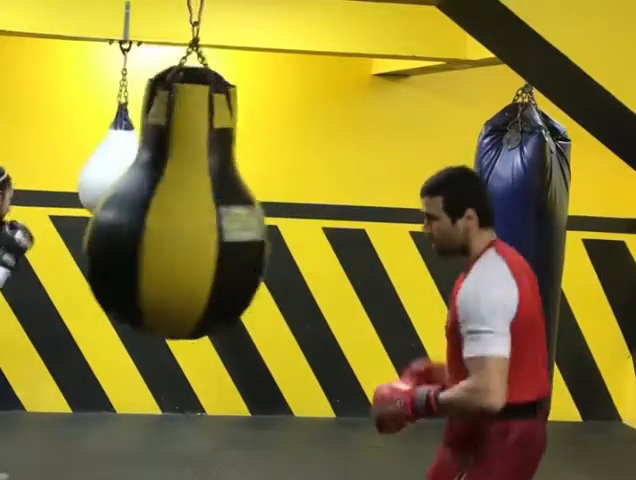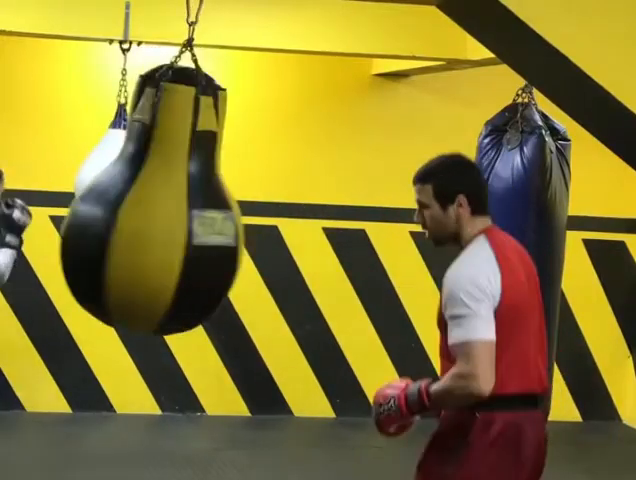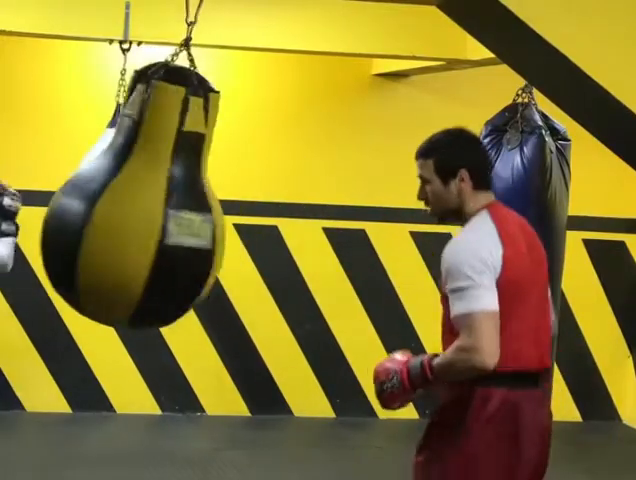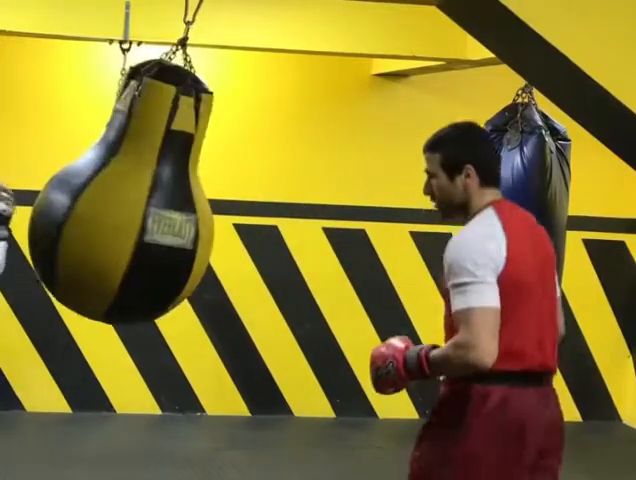
dt=0.1s
person 1, frame 1
left shoulder: (481, 286)
right shoulder: (505, 264)
left elbow: (488, 394)
left wrist: (418, 402)
right wrist: (445, 371)
left hip: (495, 436)
person 1, frame 2
left shoulder: (467, 272)
right shoulder: (508, 252)
left elbow: (477, 380)
left wrist: (413, 397)
left hip: (486, 428)
right hip: (524, 421)
person 1, frame 3
left shoulder: (468, 246)
right shoulder: (521, 231)
left elbow: (479, 353)
right elbow: (545, 325)
left wrist: (416, 372)
left hip: (483, 408)
right hip: (532, 404)
person 1, frame 4
left shoulder: (471, 243)
right shoulder: (531, 229)
left elbow: (478, 351)
right elbow: (555, 327)
left wrist: (413, 361)
left hip: (484, 407)
right hip: (539, 404)
